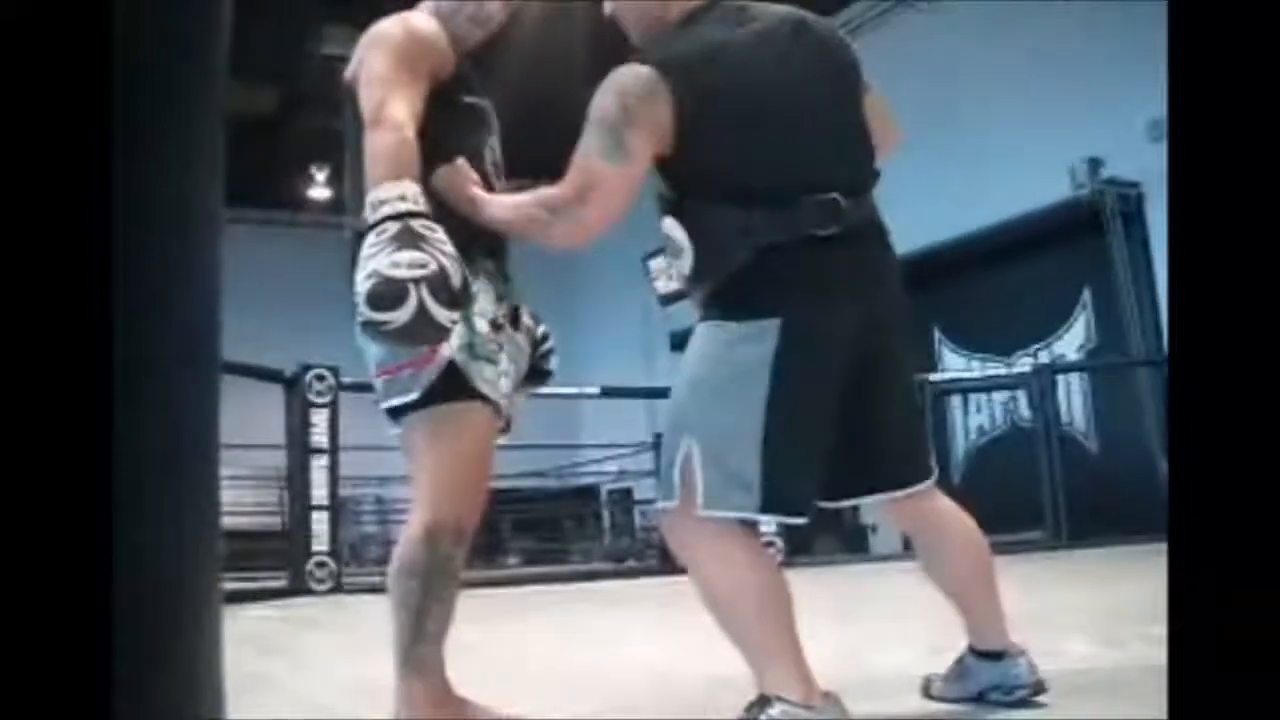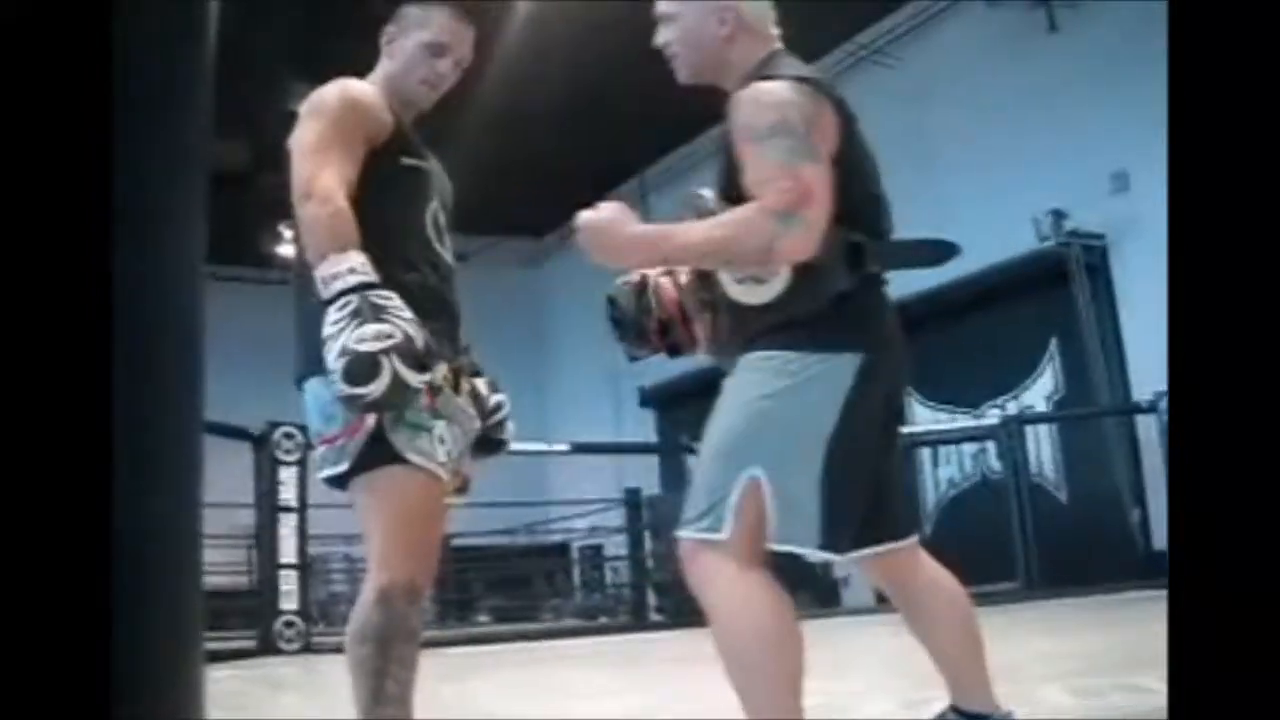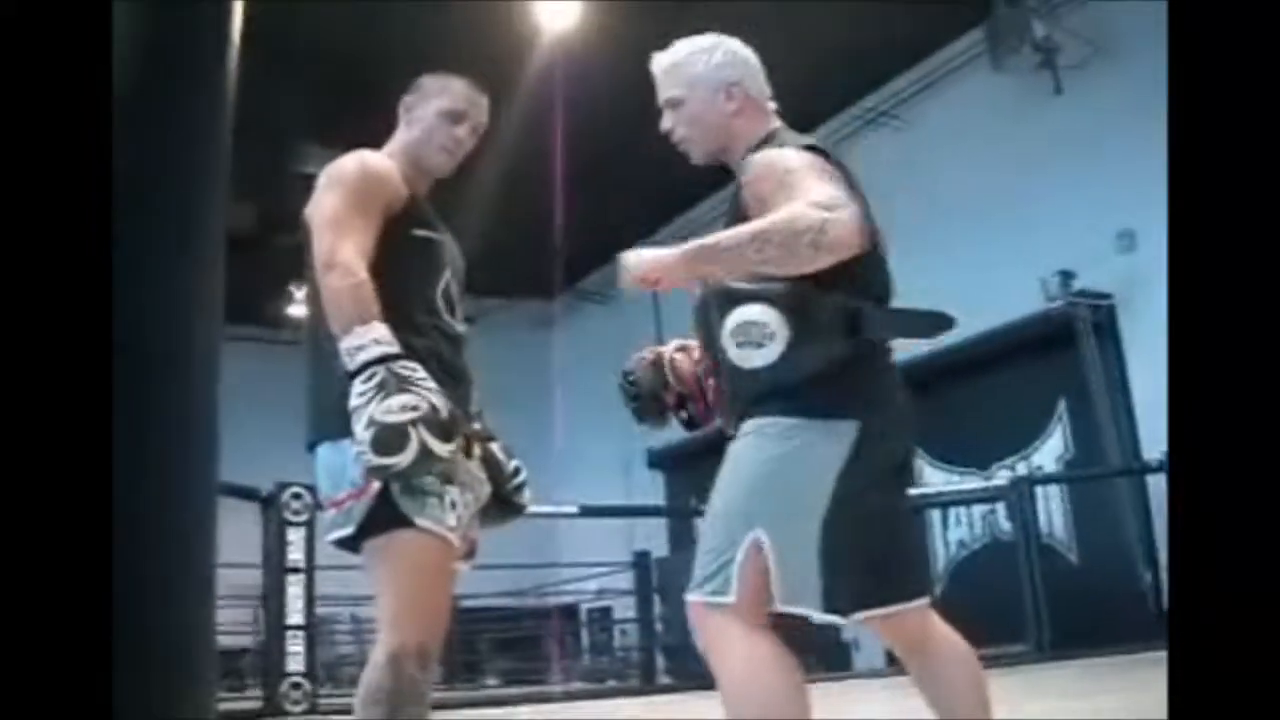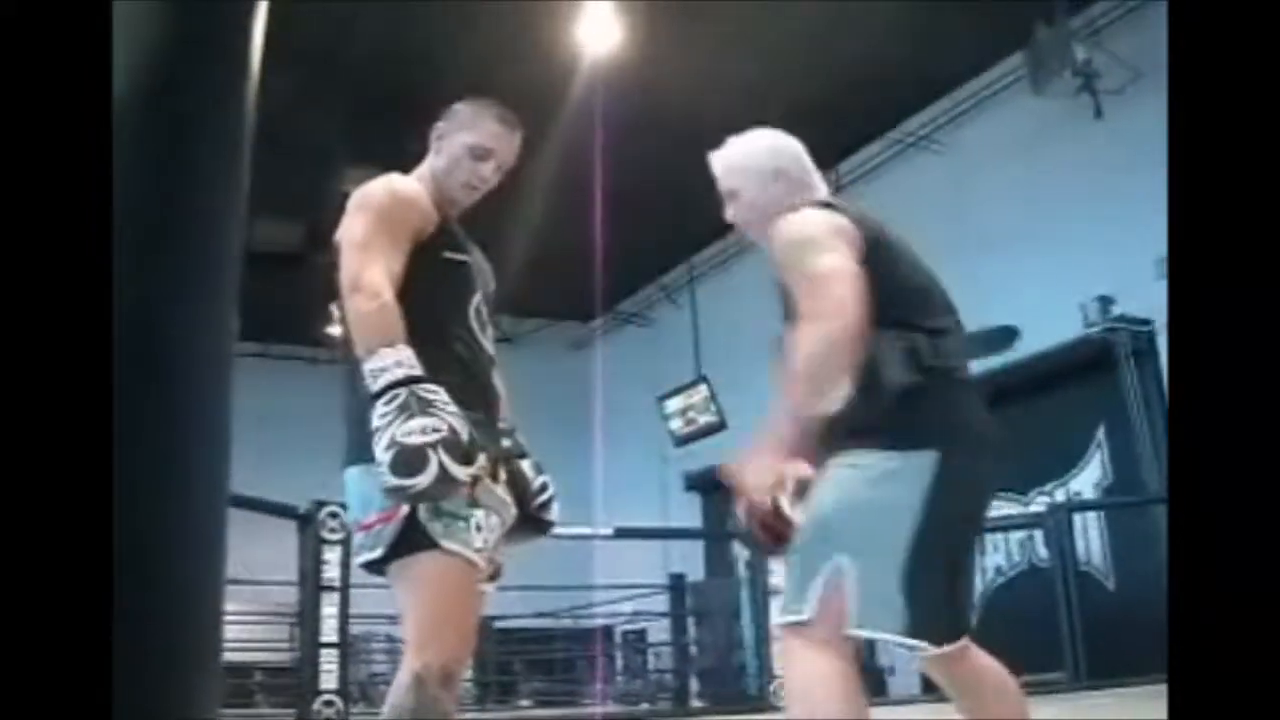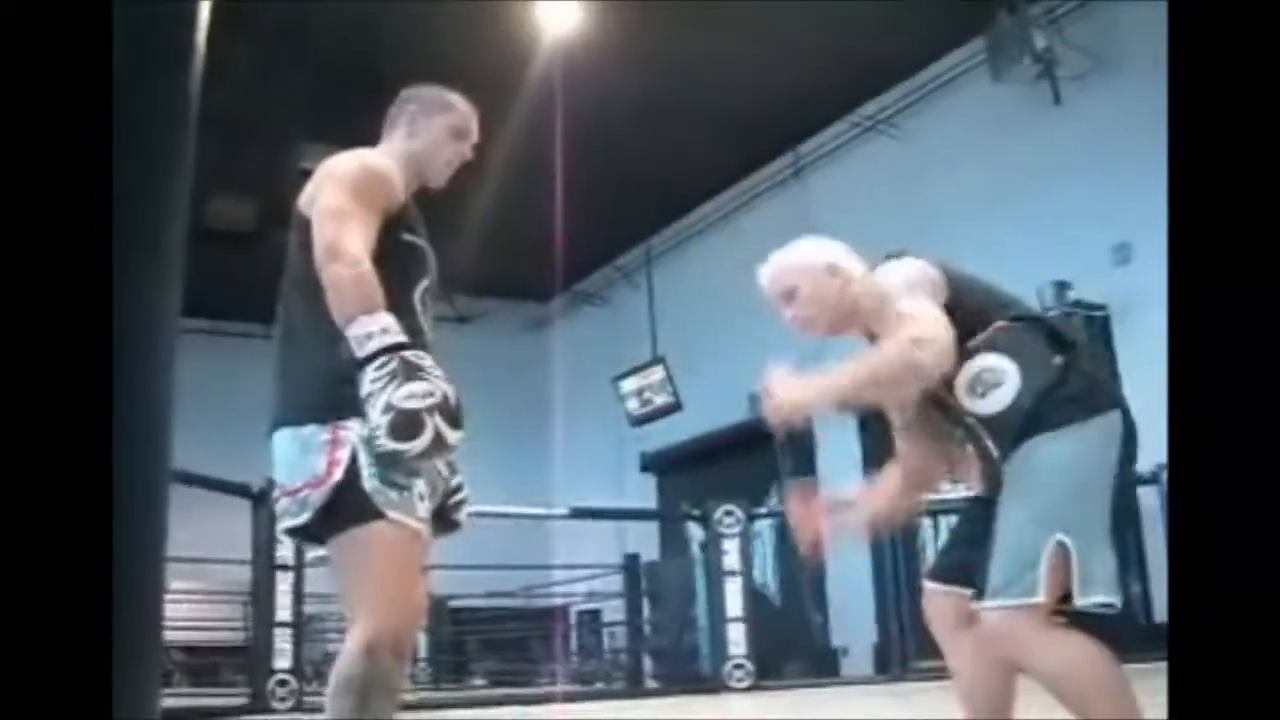
dt=0.7s
person 1, frame 1
left shoulder: (458, 75)
right elbow: (388, 126)
left wrist: (504, 308)
right wrist: (400, 224)
left hip: (466, 291)
right hip: (424, 288)
left knee: (453, 504)
right knee: (449, 501)
person 1, frame 2
left shoulder: (418, 156)
right shoulder: (347, 103)
right elbow: (318, 197)
left wrist: (463, 371)
right wrist: (356, 300)
left hip: (424, 364)
right hip: (373, 355)
left knee: (410, 574)
right knee: (400, 572)
person 1, frame 3
left shoulder: (429, 223)
right shoulder: (364, 174)
right elbow: (339, 269)
left wrist: (476, 437)
right wrist: (380, 373)
left hip: (432, 433)
right hip: (384, 427)
left knee: (419, 636)
right knee: (412, 635)
person 1, frame 4
left shoulder: (462, 250)
right shoulder: (392, 199)
right elbow: (366, 294)
left wrist: (509, 452)
right wrist: (403, 399)
left hip: (463, 455)
right hip: (419, 447)
left knee: (446, 656)
right knee: (436, 655)
person 1, frame 5
left shoulder: (402, 219)
right shoulder: (362, 171)
right elbow: (341, 260)
left wrist: (432, 460)
right wrist: (391, 362)
left hip: (374, 422)
right hip: (343, 417)
left knee: (385, 625)
right knee: (390, 621)
person 2, frame 1
left shoulder: (645, 86)
left elbow: (572, 219)
right elbow: (879, 141)
left wrist: (476, 198)
left hip: (768, 306)
right hip: (867, 283)
left knee: (696, 518)
right knee: (908, 490)
right ankle: (997, 659)
person 2, frame 2
left shoulder: (771, 100)
right shoulder: (787, 98)
left elbow: (787, 230)
left wrist: (642, 243)
right wrist: (695, 283)
left hip: (812, 347)
right hip: (842, 344)
left knee: (717, 549)
right knee: (891, 552)
person 2, frame 3
left shoulder: (779, 167)
right shoulder: (776, 175)
left elbow: (831, 230)
left wrist: (684, 258)
right wrist: (703, 355)
left hip: (816, 415)
right hip: (856, 410)
left knee: (722, 610)
right knee: (900, 611)
person 2, frame 4
left shoulder: (804, 229)
right shoulder: (860, 239)
left elbow: (833, 329)
left wrist: (773, 445)
right wrist: (812, 463)
left hip: (903, 446)
right hip: (943, 441)
left knee: (809, 636)
right knee: (939, 646)
person 2, frame 5
left shoulder: (892, 284)
right shoulder: (897, 378)
left elbow: (929, 351)
right elbow: (918, 474)
left wrist: (813, 393)
right wrist: (846, 513)
left hip: (1064, 428)
right hip: (1025, 446)
left knee: (1015, 621)
right knee: (951, 605)
